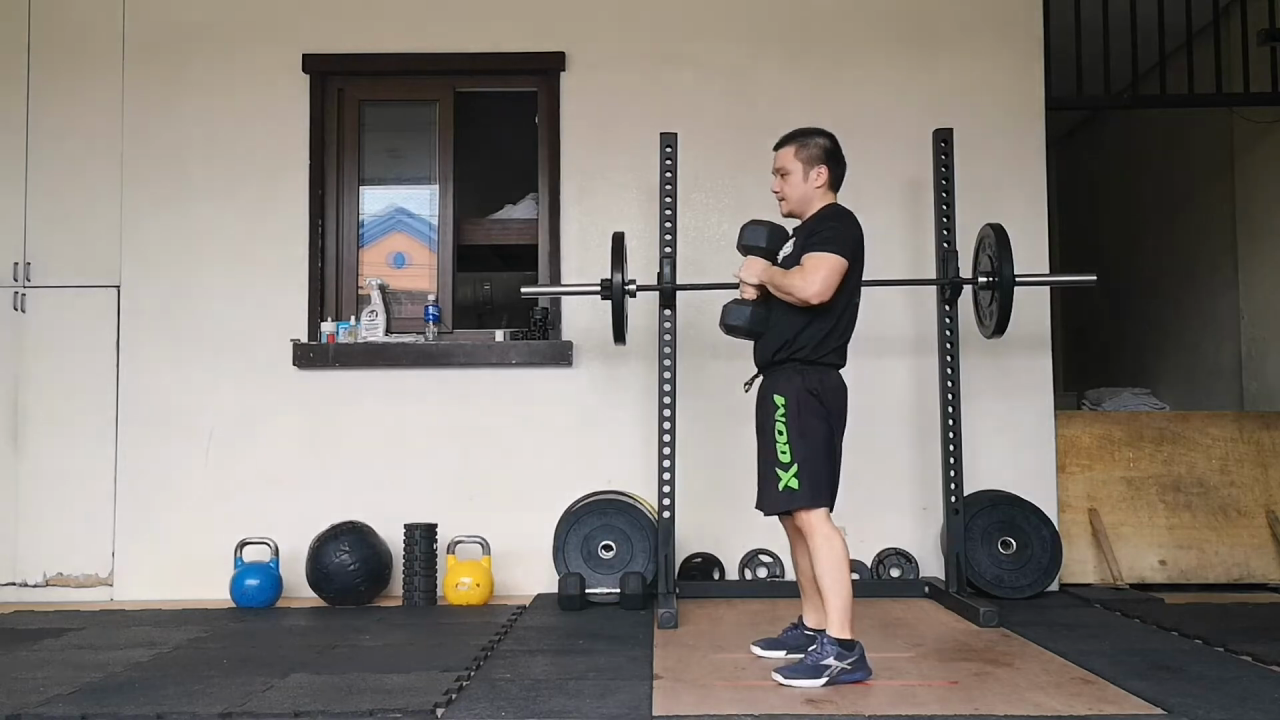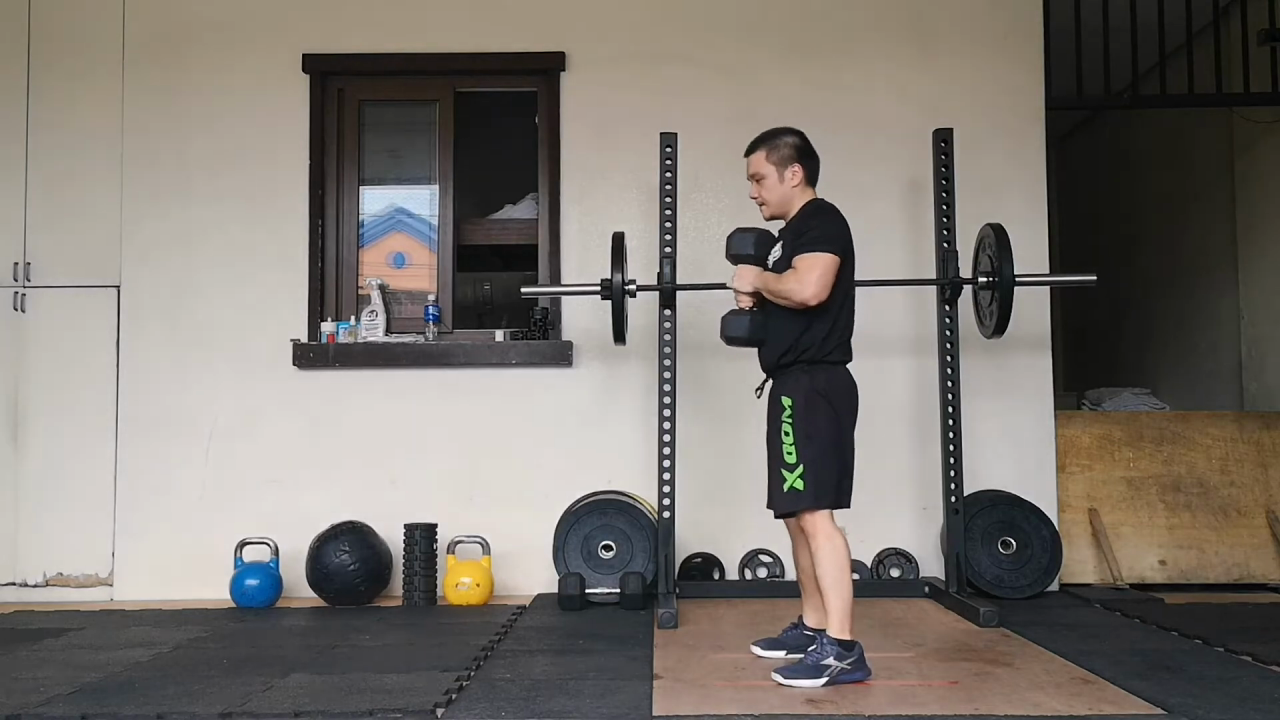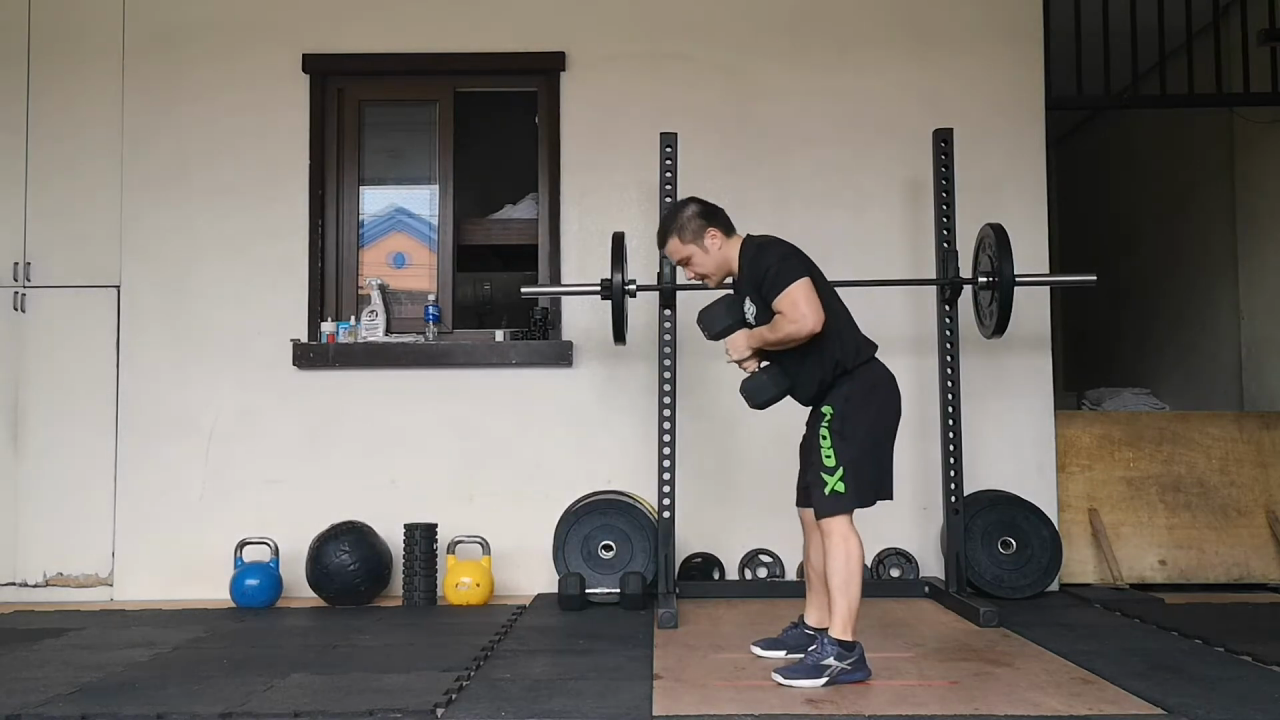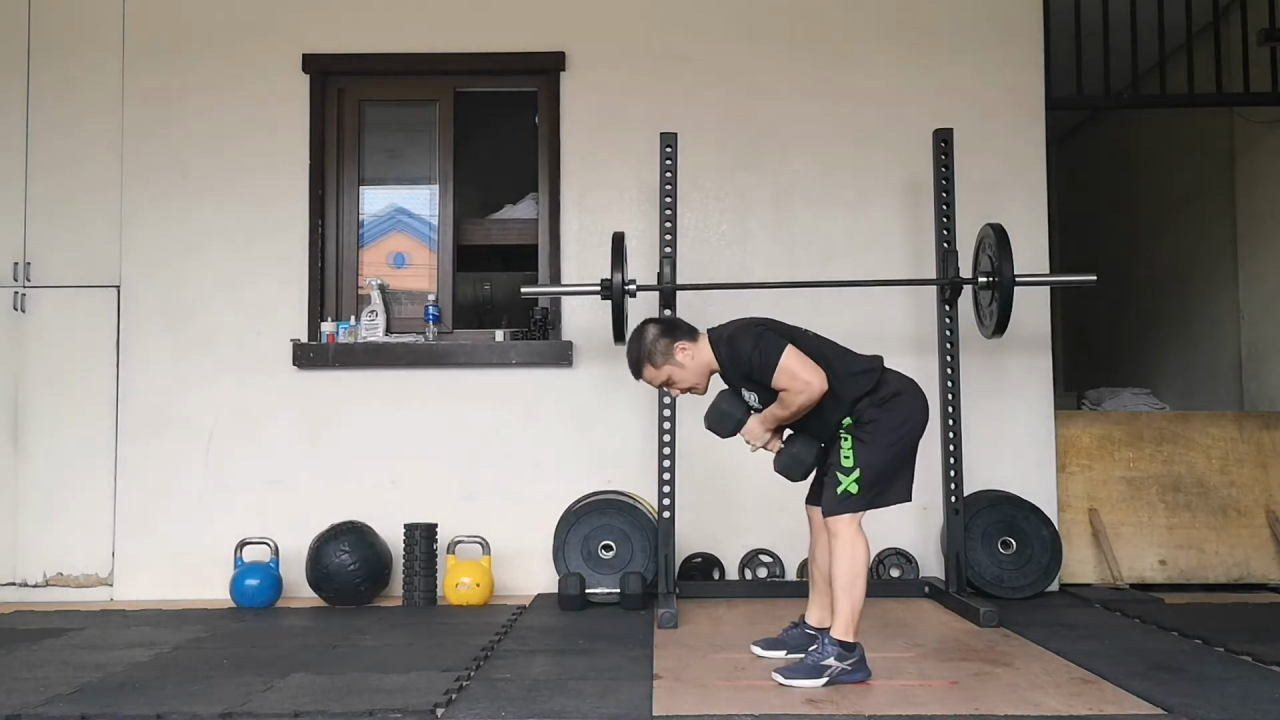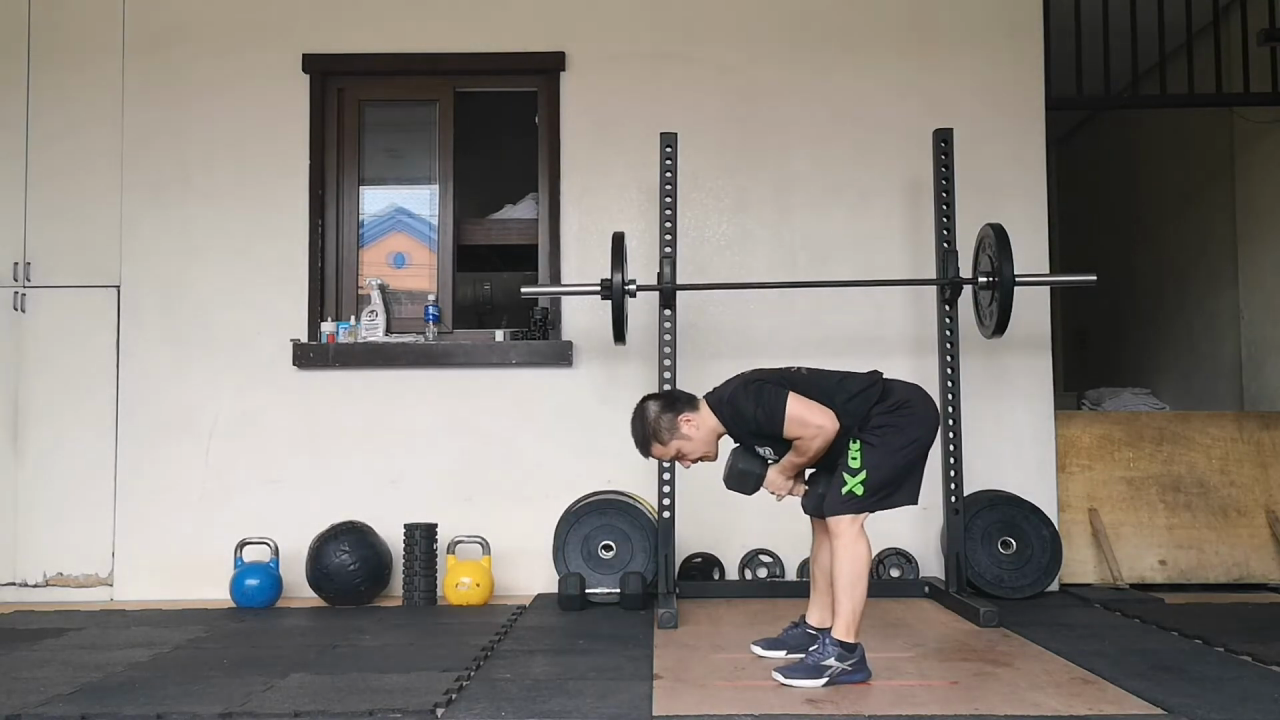
dt=0.7s
person 1, frame 1
left shoulder: (835, 224)
right shoulder: (806, 232)
left elbow: (813, 288)
left wrist: (762, 272)
right wrist: (758, 287)
left hip: (805, 385)
right hip: (785, 385)
left knee: (810, 513)
right knee: (793, 513)
left ankle: (842, 648)
right ankle: (813, 627)
person 1, frame 2
left shoulder: (820, 220)
right shoulder: (794, 231)
left elbow: (809, 289)
left wrist: (755, 278)
right wrist: (752, 294)
left hip: (813, 386)
right hip: (795, 388)
left knee: (814, 514)
right knee: (797, 514)
left ankle: (842, 649)
right ankle: (813, 628)
person 1, frame 3
left shoulder: (767, 256)
right shoulder: (745, 278)
left elbow: (806, 320)
left wrist: (750, 340)
right wrist: (751, 352)
left hip: (856, 394)
right hip: (834, 400)
left knee: (834, 516)
right knee: (813, 515)
left ankle: (842, 650)
right ankle: (815, 628)
person 1, frame 4
left shoulder: (739, 343)
right shoulder: (729, 356)
left elbow: (811, 384)
left wrist: (765, 424)
right wrist: (771, 429)
left hip: (889, 407)
right hip: (865, 415)
left knee: (842, 515)
right knee: (821, 512)
left ankle: (844, 652)
right ankle: (815, 628)
person 1, frame 5
left shoulder: (744, 401)
right shoulder: (733, 410)
left elbow: (822, 425)
right elbow: (798, 433)
left wrist: (784, 472)
right wrist: (793, 477)
left hip: (899, 415)
right hip: (881, 421)
left knee: (843, 518)
right knee: (825, 516)
left ankle: (843, 652)
right ankle: (816, 628)
